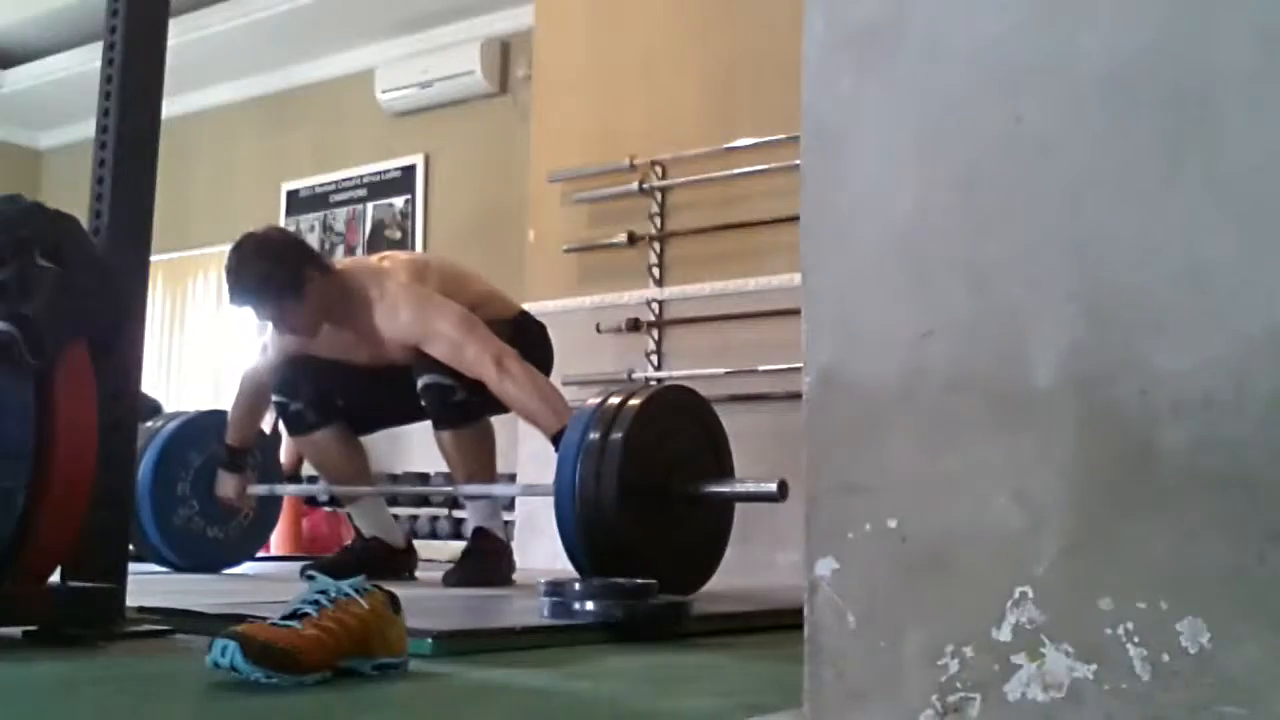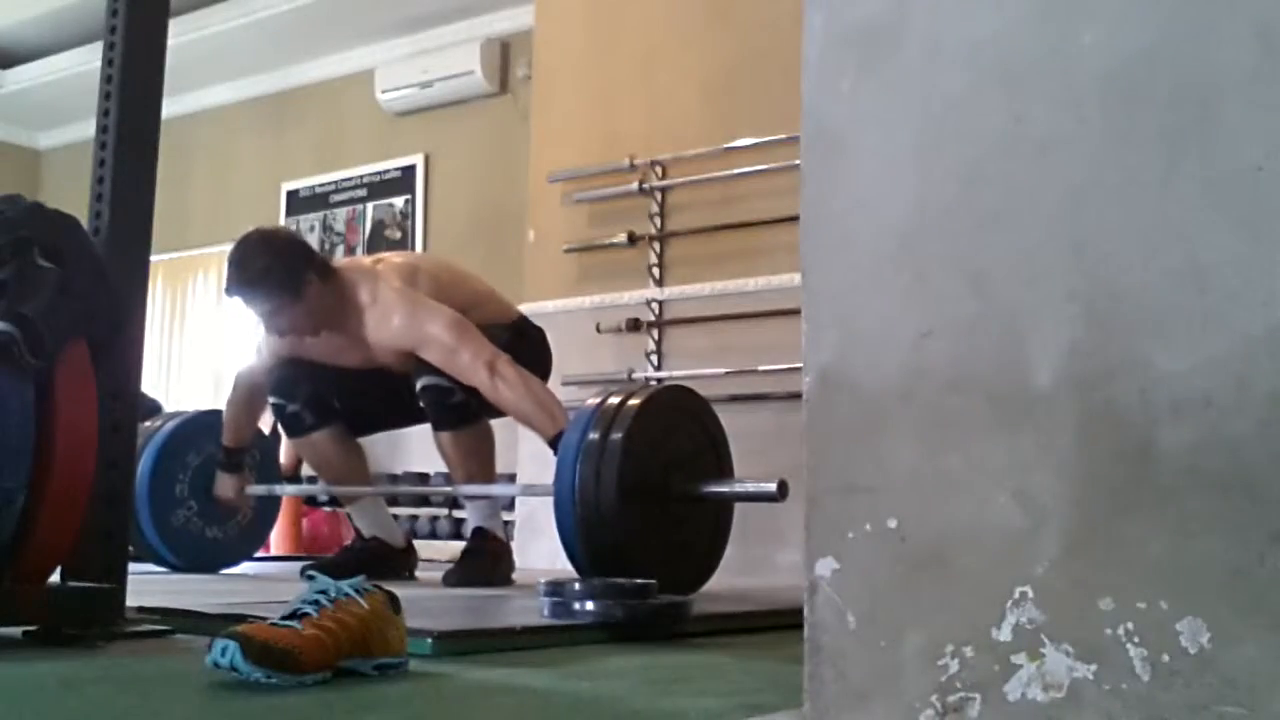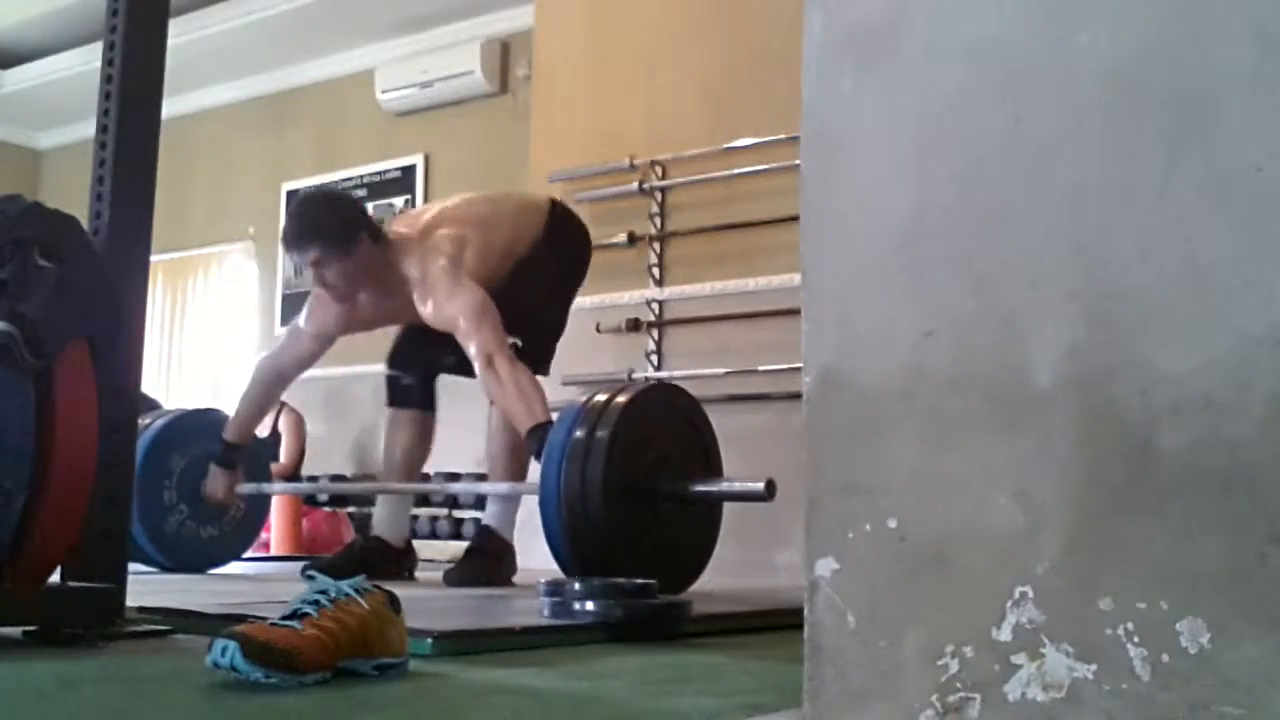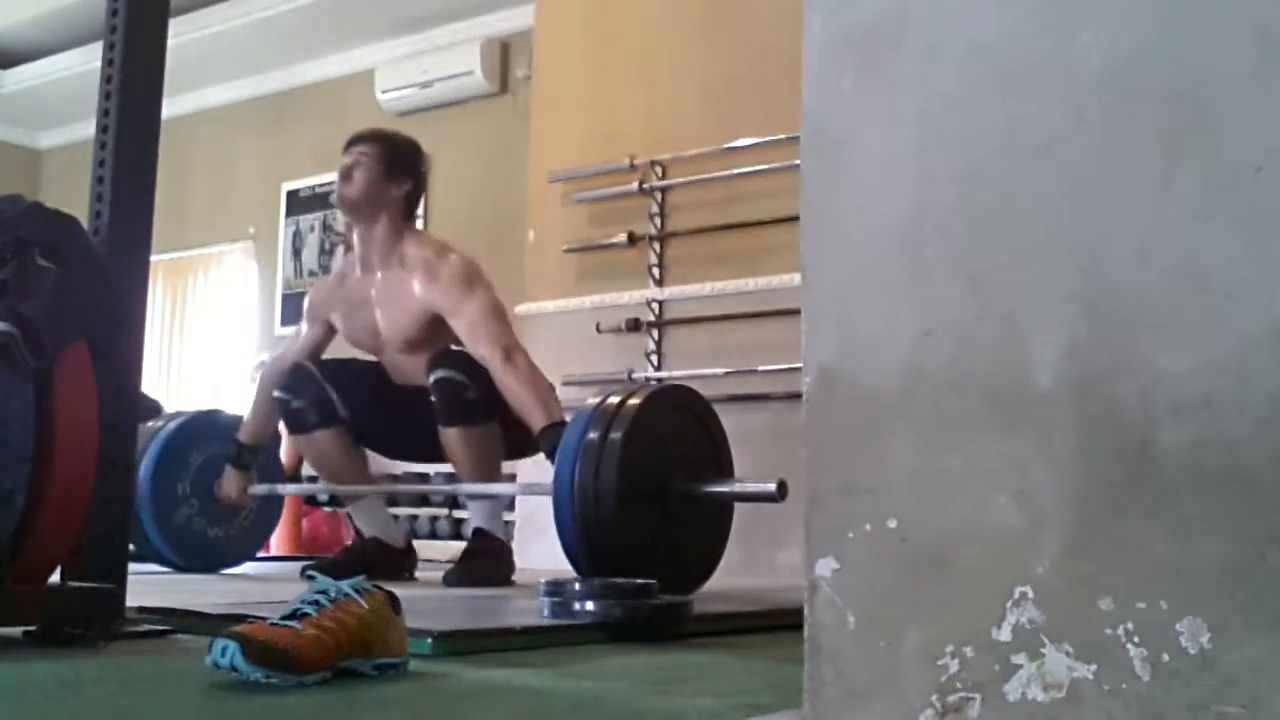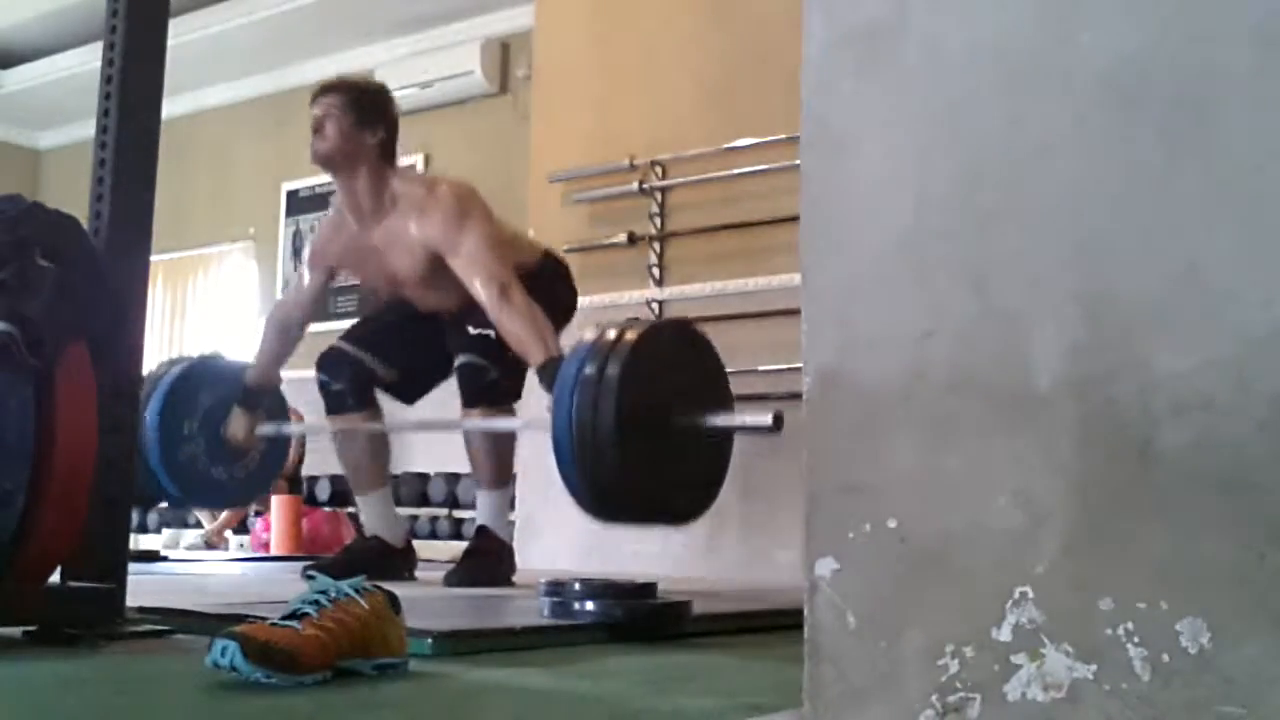
dt=0.5s
person 1, frame 1
left shoulder: (398, 307)
right shoulder: (299, 326)
left elbow: (501, 368)
right elbow: (257, 381)
right wrist: (231, 468)
left hip: (509, 342)
left knee: (439, 380)
right knee: (294, 398)
left ankle: (489, 538)
right ankle: (385, 543)
person 1, frame 2
left shoulder: (394, 311)
right shoulder: (293, 328)
left elbow: (492, 371)
right elbow: (249, 382)
right wrist: (230, 466)
left hip: (509, 345)
left knee: (439, 383)
right knee: (290, 394)
left ankle: (487, 540)
right ankle: (384, 543)
person 1, frame 3
left shoulder: (436, 269)
right shoulder: (340, 295)
left elbow: (495, 362)
right elbow: (278, 365)
left wrist: (543, 438)
right wrist: (227, 456)
left hip: (541, 237)
right hip: (496, 241)
right knee: (407, 371)
left ankle: (496, 541)
right ankle: (388, 541)
person 1, frame 4
left shoulder: (438, 271)
right shoulder: (335, 288)
left elbow: (504, 357)
right elbow: (279, 369)
left wrist: (562, 449)
right wrist: (241, 460)
left hip: (501, 410)
right hip: (425, 411)
left knee: (453, 373)
right knee: (298, 389)
left ankle: (489, 542)
right ankle: (384, 541)
person 1, frame 5
left shoulder: (433, 208)
right shoulder: (333, 235)
left elbow: (500, 298)
right elbow: (288, 317)
left wrist: (558, 381)
right wrist: (250, 402)
left hip: (528, 285)
right hip: (441, 303)
left knee: (479, 366)
right knee: (339, 371)
left ankle: (492, 540)
right ankle: (385, 540)
